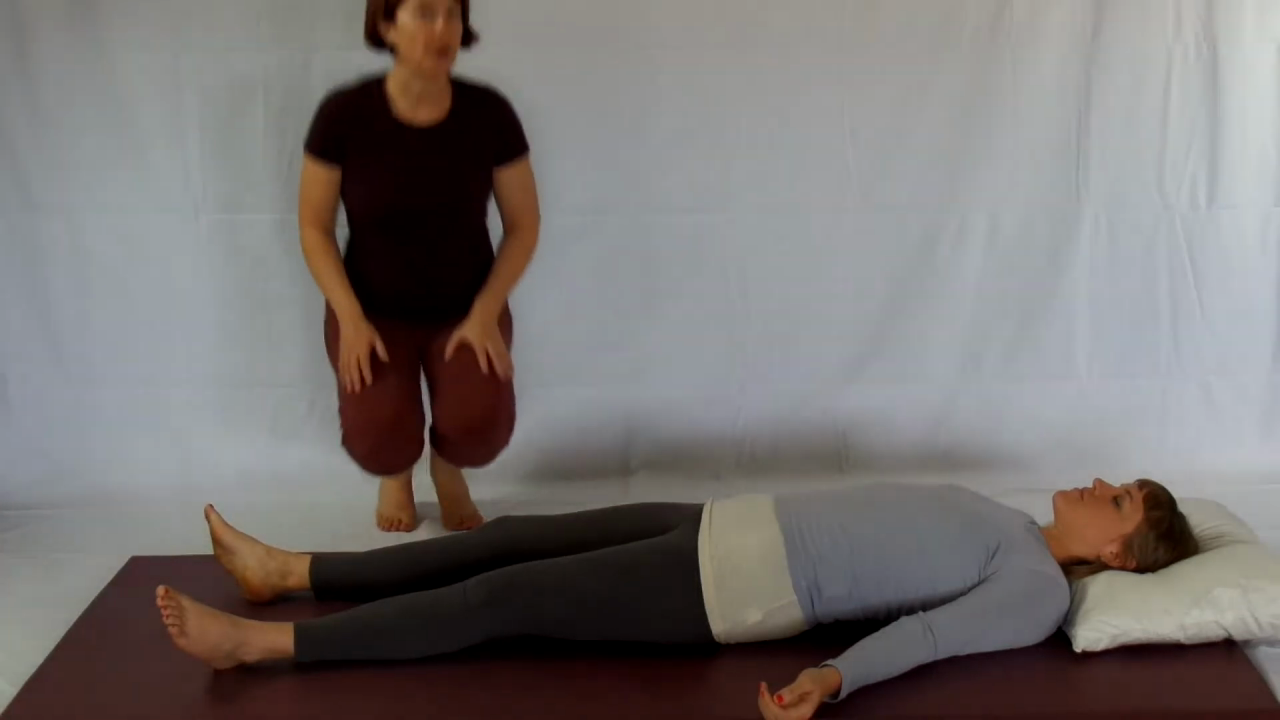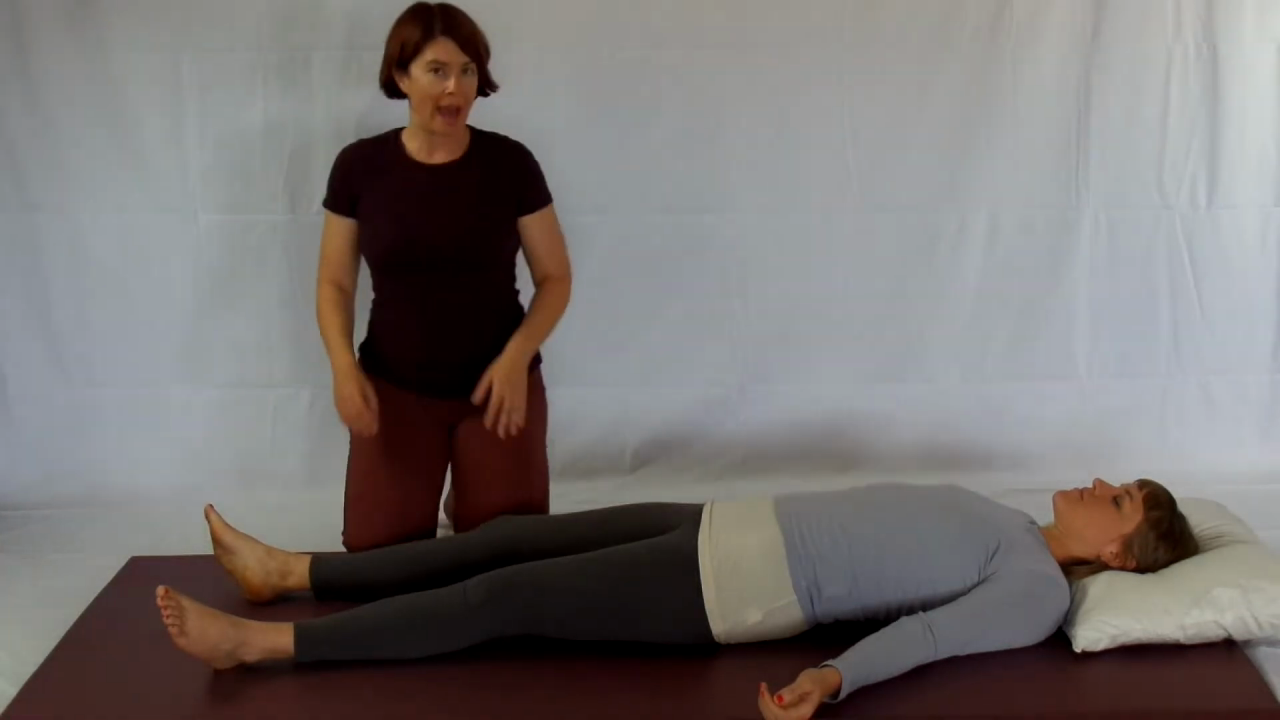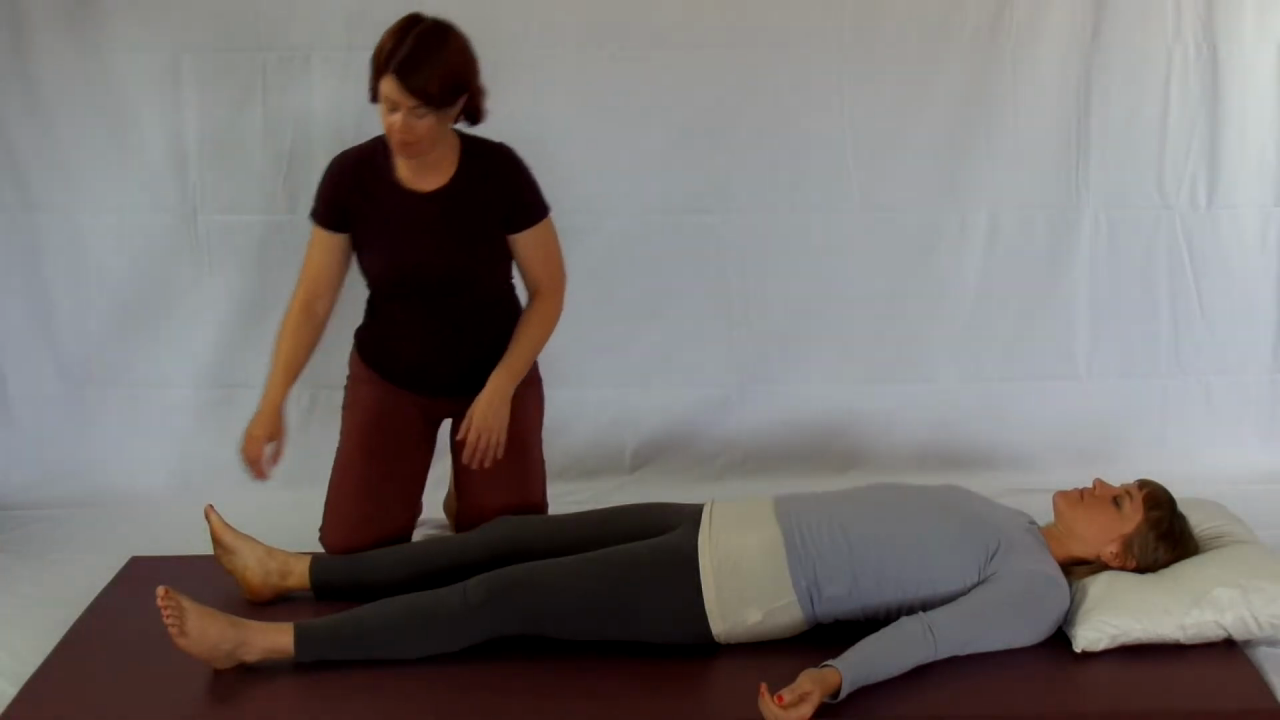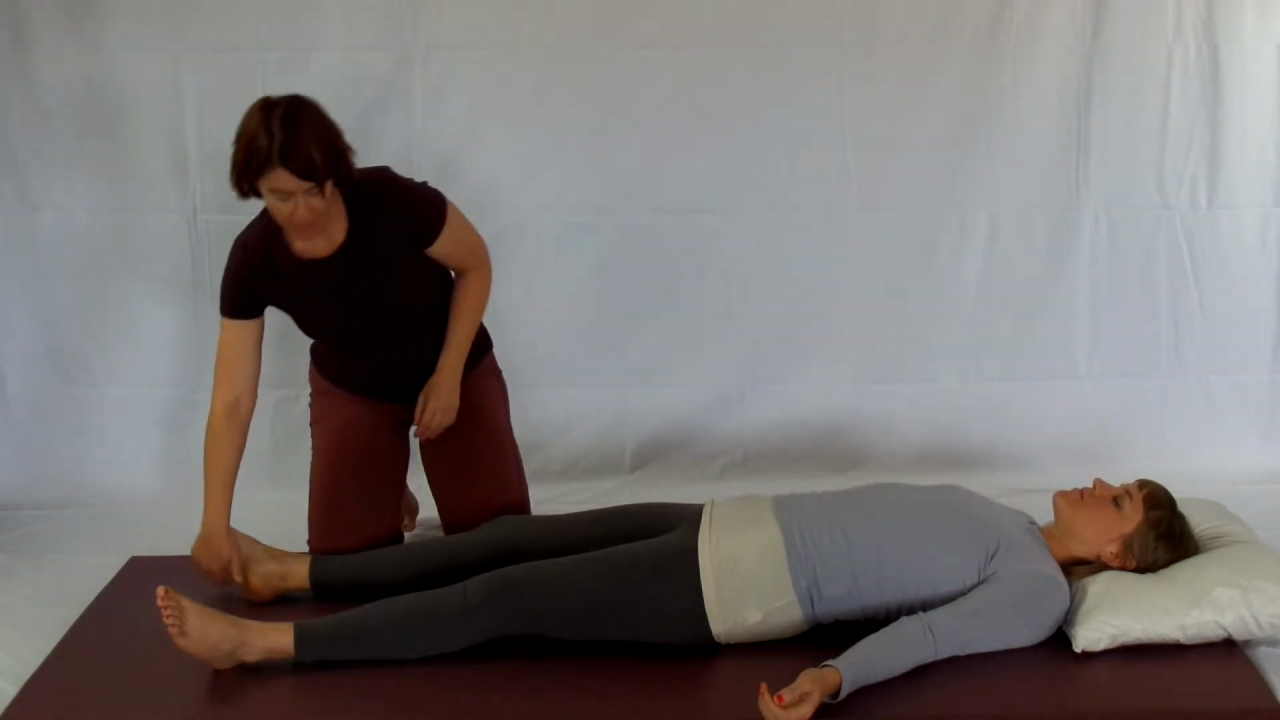
dt=0.5s
person 1, frame 1
left shoulder: (1038, 593)
right shoulder: (1010, 530)
left elbow: (928, 631)
left hip: (740, 590)
right hip: (733, 526)
left knee: (503, 600)
right knee: (510, 542)
right ankle: (287, 569)
person 1, frame 2
left shoulder: (1038, 593)
right shoulder: (1012, 529)
left elbow: (928, 632)
left hip: (739, 591)
right hip: (732, 529)
left knee: (502, 600)
right knee: (509, 538)
right ankle: (286, 570)
person 1, frame 3
left shoulder: (1038, 592)
right shoulder: (1009, 530)
left elbow: (928, 630)
left hip: (737, 590)
right hip: (733, 526)
left knee: (502, 599)
right knee: (508, 538)
right ankle: (286, 569)
person 1, frame 4
left shoulder: (1038, 593)
right shoulder: (1008, 527)
left elbow: (928, 631)
left hip: (738, 589)
right hip: (731, 528)
left knee: (501, 600)
right knee: (507, 539)
right ankle: (287, 569)
person 2, frame 1
left shoulder: (488, 113)
right shoulder: (345, 113)
left elbow: (525, 227)
right elbow: (313, 228)
left wrist: (484, 313)
right wrist: (351, 319)
left hip: (464, 307)
right hip: (377, 313)
left knee: (479, 425)
right knee: (377, 440)
left ankle: (448, 474)
right ankle: (397, 477)
person 2, frame 2
left shoulder: (509, 163)
right shoulder: (359, 167)
left elbow: (555, 279)
right elbow: (334, 284)
left wrist: (517, 355)
right wrist: (344, 368)
left hip: (494, 378)
right hip: (395, 385)
right knee: (377, 543)
left ankle: (467, 487)
right ankle: (426, 477)
person 2, frame 3
left shoulder: (499, 174)
right shoulder: (350, 177)
left elbow: (548, 292)
right elbow: (312, 301)
left wrist: (499, 390)
right wrist: (272, 403)
left hip: (489, 374)
right hip: (387, 377)
right knee: (352, 546)
left ankle: (465, 489)
right ankle: (404, 495)
person 2, frame 4
left shoulder: (393, 201)
right shoulder: (253, 260)
left elbow: (475, 266)
right elbow: (233, 400)
left wrist: (448, 375)
right wrist: (215, 523)
left hip: (453, 372)
right hip: (351, 392)
right knee: (344, 554)
right ankle: (387, 492)
